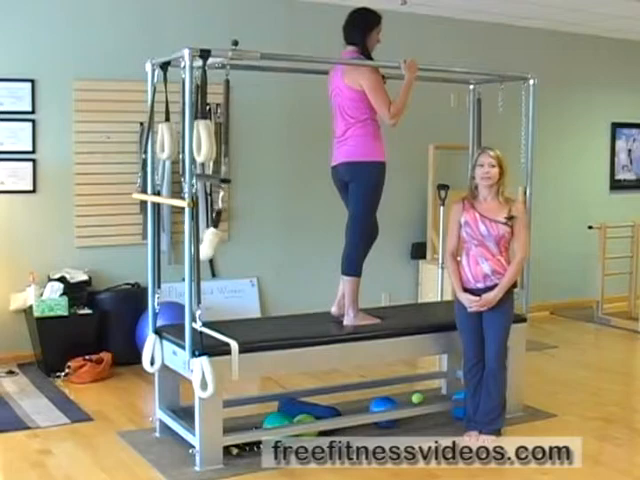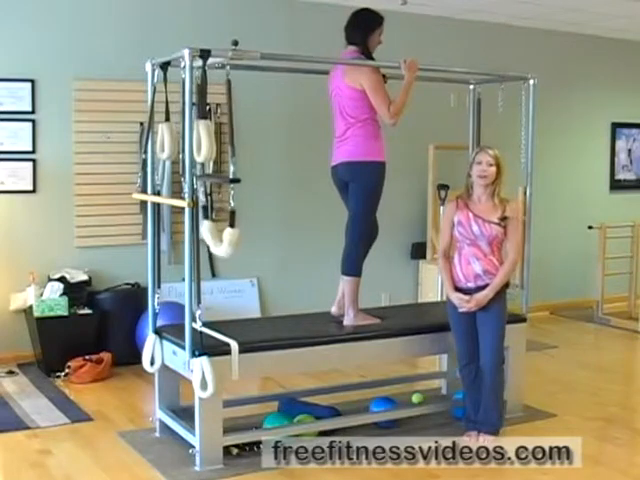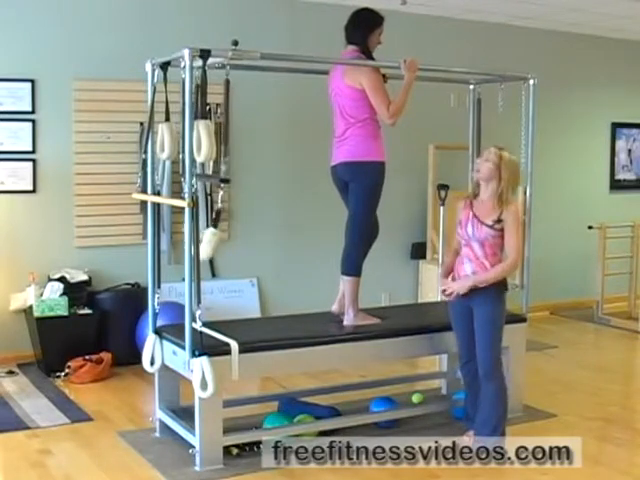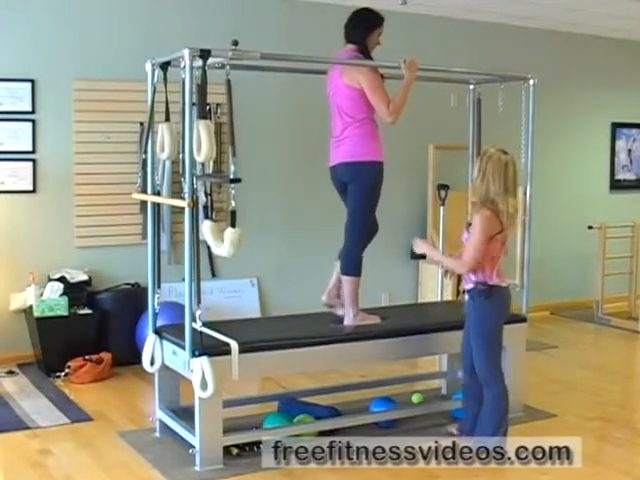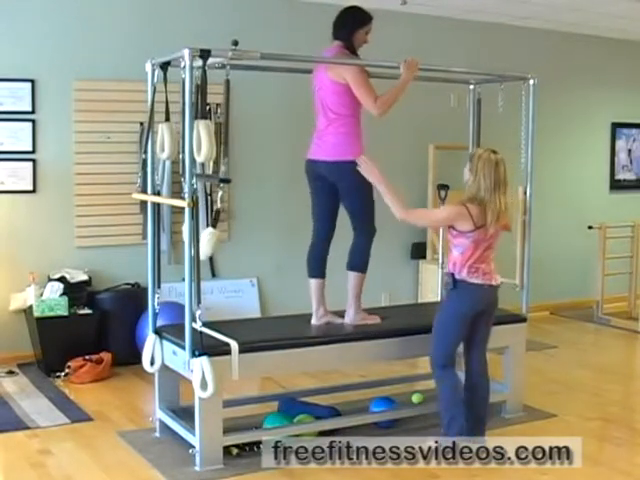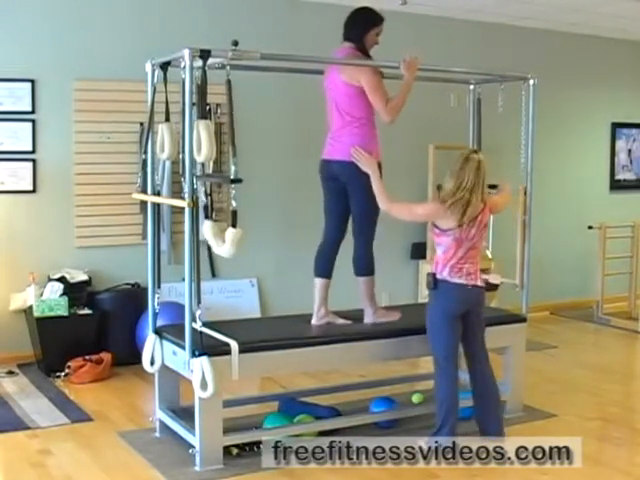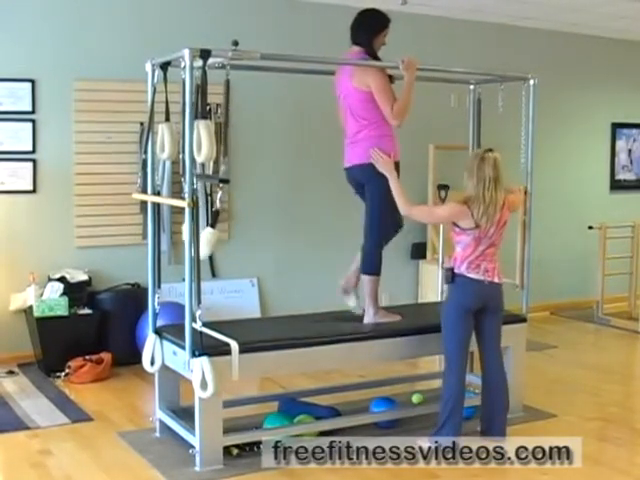
dt=0.7s
person 1, frame 1
left shoulder: (336, 71)
right shoulder: (364, 69)
right elbow: (390, 116)
right wrist: (409, 79)
left hip: (341, 162)
right hip: (364, 161)
left knee: (365, 230)
right knee: (359, 233)
left ankle: (341, 303)
right ankle: (352, 312)
person 1, frame 2
left shoulder: (337, 70)
right shoulder: (365, 69)
right elbow: (390, 115)
left wrist: (388, 80)
right wrist: (409, 79)
left hip: (341, 162)
right hip: (364, 161)
left knee: (364, 230)
right knee: (358, 233)
left ankle: (341, 303)
right ankle: (352, 312)
person 1, frame 3
left shoulder: (337, 69)
right shoulder: (364, 68)
right elbow: (390, 115)
left wrist: (378, 81)
right wrist: (408, 80)
left hip: (341, 162)
right hip: (364, 161)
left knee: (365, 230)
right knee: (359, 233)
left ankle: (342, 301)
right ankle: (352, 312)
person 1, frame 4
left shoulder: (335, 68)
right shoulder: (362, 67)
right elbow: (389, 114)
right wrist: (409, 79)
left hip: (339, 161)
right hip: (362, 160)
left knee: (365, 227)
right knee: (357, 232)
left ankle: (334, 291)
right ankle: (352, 311)
person 1, frame 5
left shoulder: (322, 64)
right shoulder: (347, 63)
right elbow: (377, 107)
right wrist: (405, 78)
left hip: (317, 160)
right hip: (344, 159)
left knee: (322, 234)
right knee: (364, 231)
left ankle: (319, 310)
right ankle: (354, 309)
person 1, frame 6
left shoulder: (333, 66)
right shoulder: (361, 66)
right elbow: (388, 113)
right wrist: (408, 78)
left hip: (331, 160)
right hip: (357, 161)
left knee: (332, 235)
right knee: (363, 237)
left ankle: (320, 310)
right ankle: (371, 310)
person 1, frame 7
left shoulder: (343, 71)
right shoulder: (371, 70)
right elbow: (395, 118)
right wrist: (409, 79)
left hip: (353, 163)
left knee: (387, 224)
right knee: (376, 234)
left ankle: (352, 278)
right ankle: (372, 310)
person 2, frame 1
left shoulder: (514, 208)
right shoulder: (461, 208)
left elbow: (520, 255)
right elbow: (451, 254)
left wrist: (496, 293)
right wrist: (460, 292)
left hip: (499, 294)
right hip: (467, 294)
left knee: (494, 361)
right knee: (472, 360)
left ankle: (490, 425)
right ankle: (473, 422)
person 2, frame 2
left shoulder: (508, 209)
right shoulder: (454, 206)
left elbow: (513, 257)
right elbow: (443, 253)
left wrist: (487, 293)
right wrist: (451, 291)
left hip: (492, 294)
right hip: (459, 294)
left knee: (491, 362)
right knee: (467, 361)
left ankle: (489, 426)
right ankle: (473, 422)
person 2, frame 3
left shoulder: (509, 210)
right shoulder: (464, 205)
left elbow: (512, 261)
left wrist: (472, 281)
right wrist: (445, 274)
left hip: (488, 295)
right hip: (459, 294)
left knee: (488, 366)
right knee: (468, 363)
left ankle: (490, 437)
right ankle: (475, 425)
person 2, frame 4
left shoulder: (485, 215)
right shoulder: (499, 211)
left elbow: (467, 265)
left wrist: (431, 252)
right wrist: (447, 259)
left hip: (486, 298)
right hip: (480, 295)
left knee: (488, 371)
right knee: (472, 365)
left ankle: (491, 440)
right ankle: (472, 427)
person 2, frame 5
left shoulder: (459, 212)
right shoulder: (499, 212)
left elbow: (403, 214)
left wrist: (378, 180)
left hip: (463, 292)
right hip: (489, 292)
left knee: (442, 362)
right knee: (476, 361)
left ankle: (453, 434)
right ankle: (474, 432)
person 2, frame 6
left shoulder: (441, 209)
right shoulder: (485, 207)
left elbow: (387, 206)
right elbow: (504, 197)
left wrist: (373, 171)
right wrist: (505, 188)
left hip: (447, 292)
right hip: (475, 291)
left knee: (446, 367)
right knee: (479, 362)
left ankle: (444, 441)
right ankle: (493, 432)
person 2, frame 7
left shoulder: (461, 210)
right shoulder: (504, 206)
left elbow: (408, 210)
right elbow: (518, 196)
left wrist: (390, 174)
right wrist: (514, 190)
left hip: (464, 288)
right hip: (492, 289)
left knee: (455, 365)
right knee: (492, 361)
left ankle: (446, 438)
right ankle: (495, 433)
